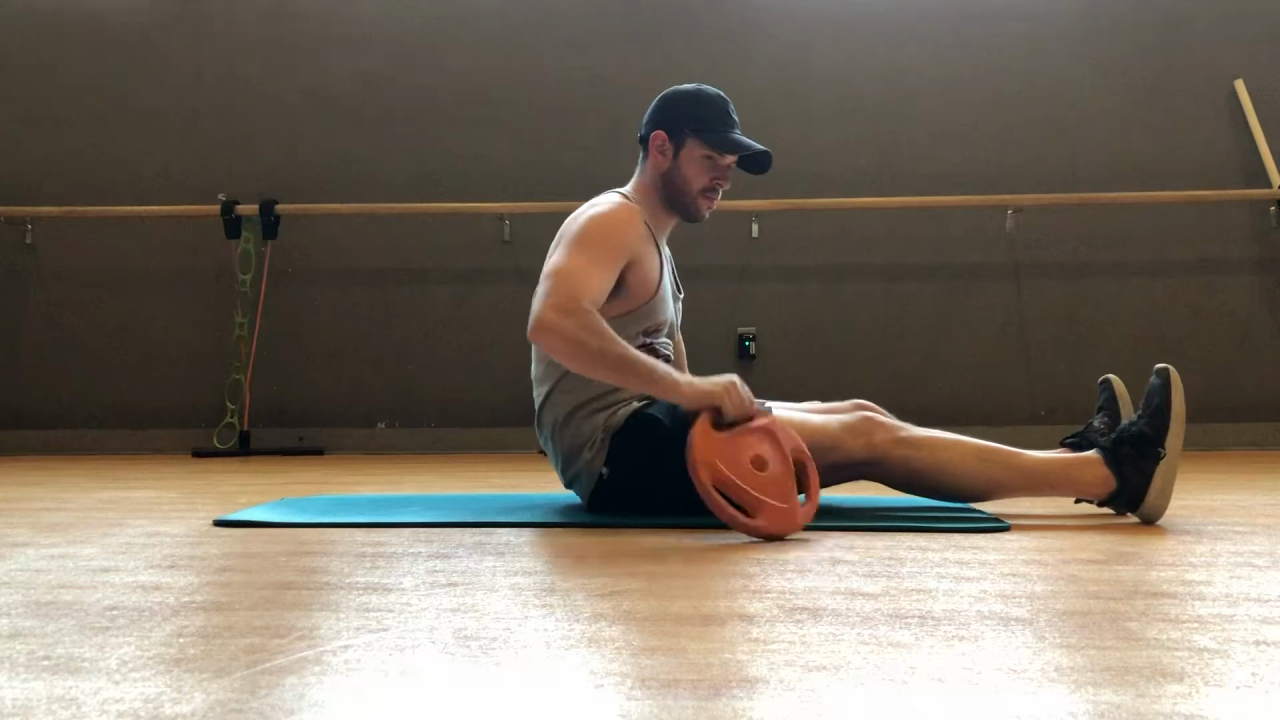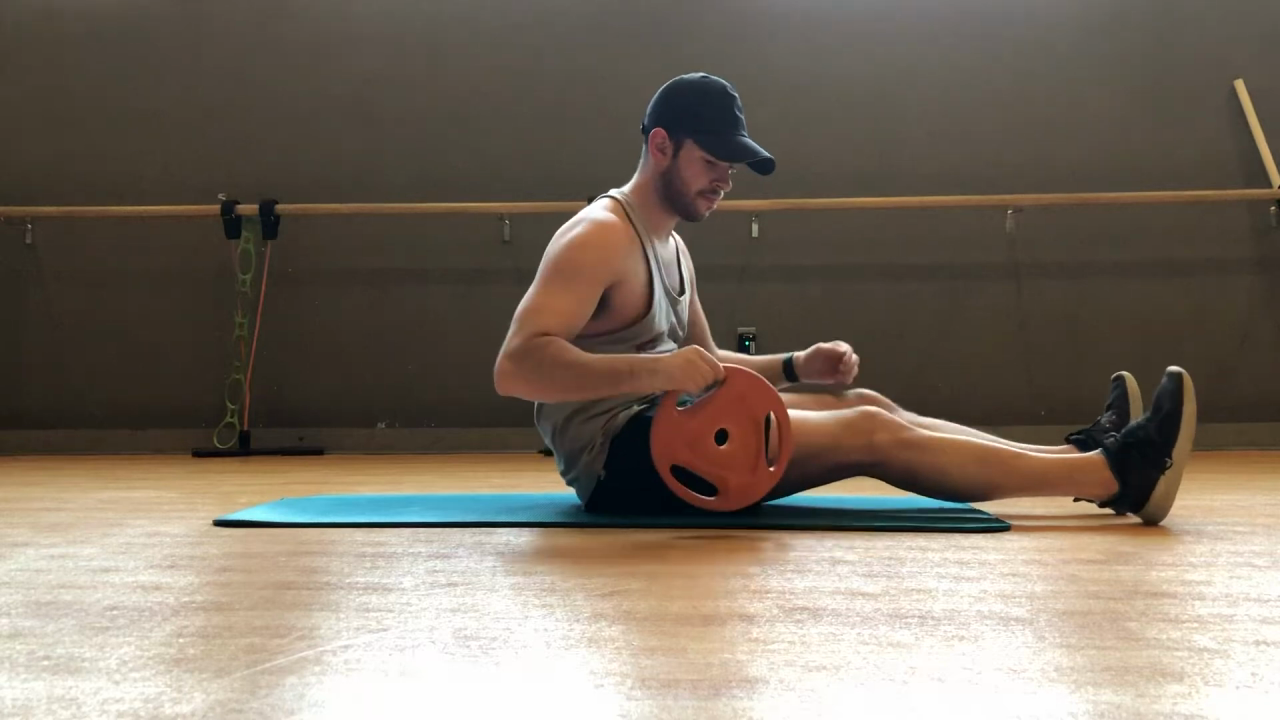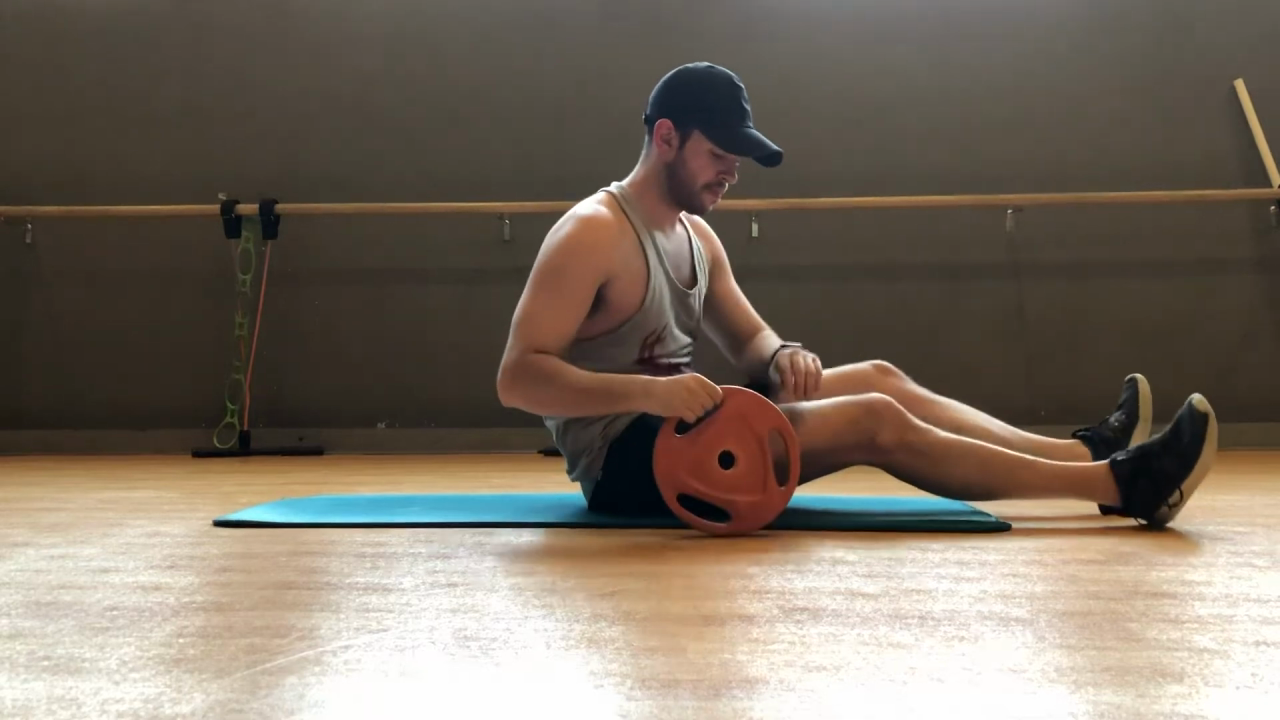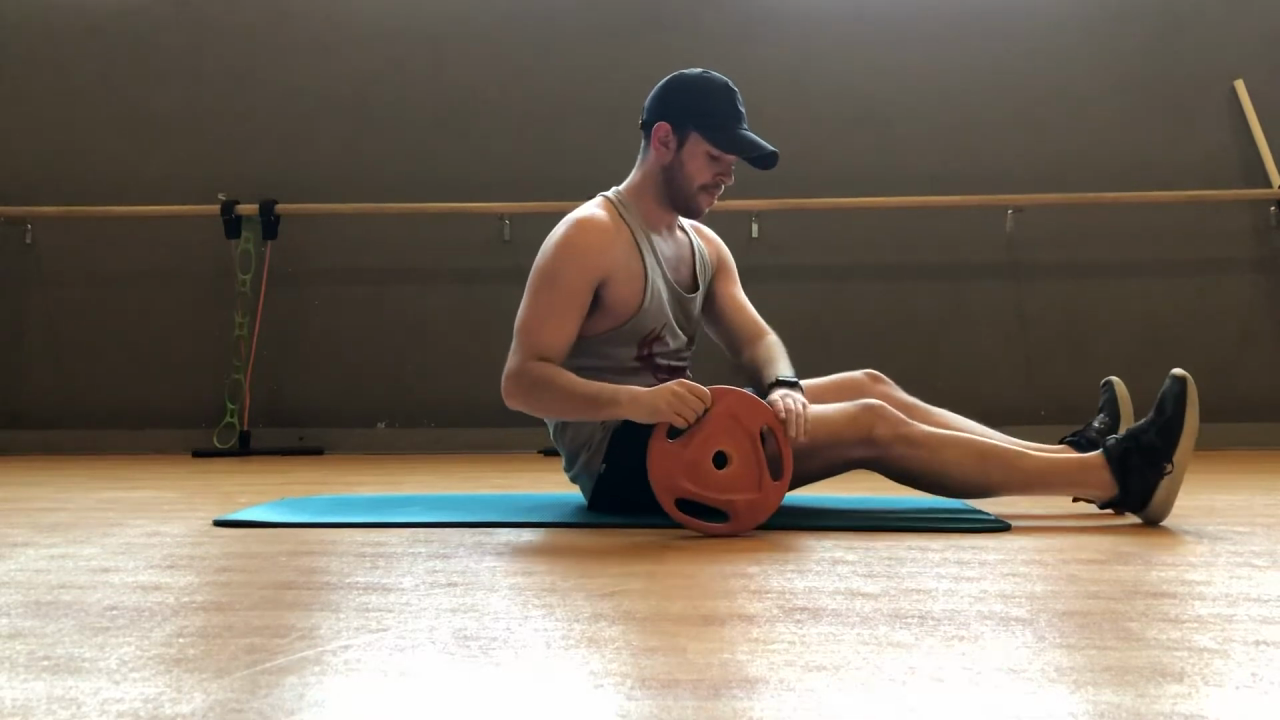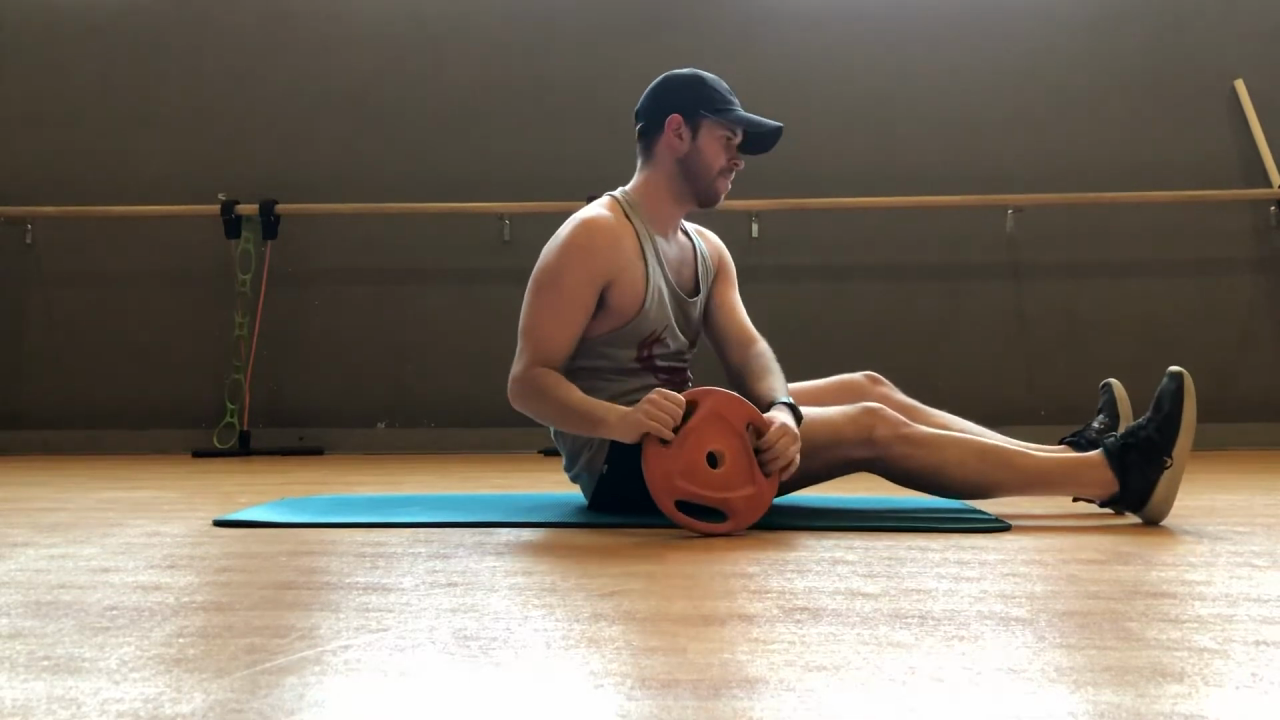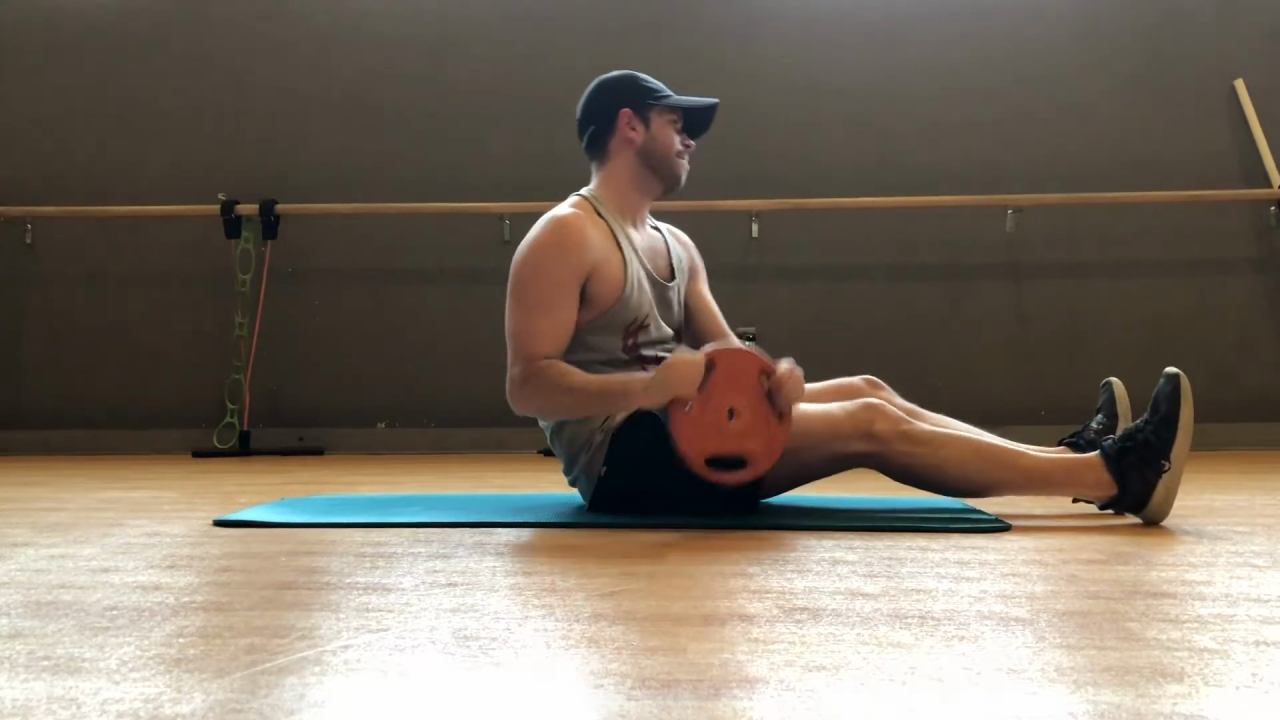
dt=0.5s
person 1, frame 1
left shoulder: (649, 245)
right shoulder: (610, 222)
right elbow: (552, 324)
left wrist: (780, 418)
right wrist: (684, 391)
left hip: (635, 439)
right hip: (616, 450)
left knee: (857, 417)
right knee: (866, 439)
left ankle: (1076, 459)
right ankle: (1110, 472)
person 1, frame 2
left shoulder: (669, 245)
right shoulder: (599, 238)
left elbow: (706, 365)
right elbow: (515, 367)
left wrist: (794, 368)
right wrist: (655, 369)
left hip: (659, 432)
right hip: (620, 456)
left knee: (865, 407)
right knee: (869, 435)
left ankle: (1083, 456)
right ankle: (1112, 474)
person 1, frame 3
left shoulder: (694, 235)
right shoulder: (591, 234)
left elbow: (748, 338)
right elbow: (516, 378)
left wrist: (782, 358)
right wrist: (647, 392)
left hip: (675, 431)
right hip: (624, 459)
left knee: (881, 380)
right knee: (876, 422)
left ankle: (1085, 455)
right ankle: (1120, 486)
person 1, frame 4
left shoulder: (702, 244)
right shoulder: (588, 238)
left elbow: (757, 342)
right elbow: (520, 381)
left wrist: (783, 390)
right wrist: (635, 401)
left hip: (672, 437)
right hip: (622, 459)
left knee: (868, 387)
right knee: (870, 426)
left ankle: (1077, 457)
right ankle: (1114, 476)
person 1, frame 5
left shoulder: (705, 248)
right shoulder: (593, 239)
left elbow: (748, 352)
right elbow: (528, 382)
left wrist: (781, 411)
right wrist: (620, 420)
left hip: (674, 435)
right hip: (621, 461)
left knee: (867, 389)
right knee: (870, 430)
left ankle: (1071, 457)
right ankle: (1114, 473)
person 1, frame 6
left shoulder: (670, 244)
right shoulder: (564, 237)
left elbow: (719, 349)
right elbow: (527, 388)
left wrist: (765, 374)
right wrist: (650, 384)
left hip: (664, 436)
right hip: (622, 458)
left knee: (867, 397)
right knee: (867, 422)
left ankle: (1073, 459)
right ankle: (1117, 477)
